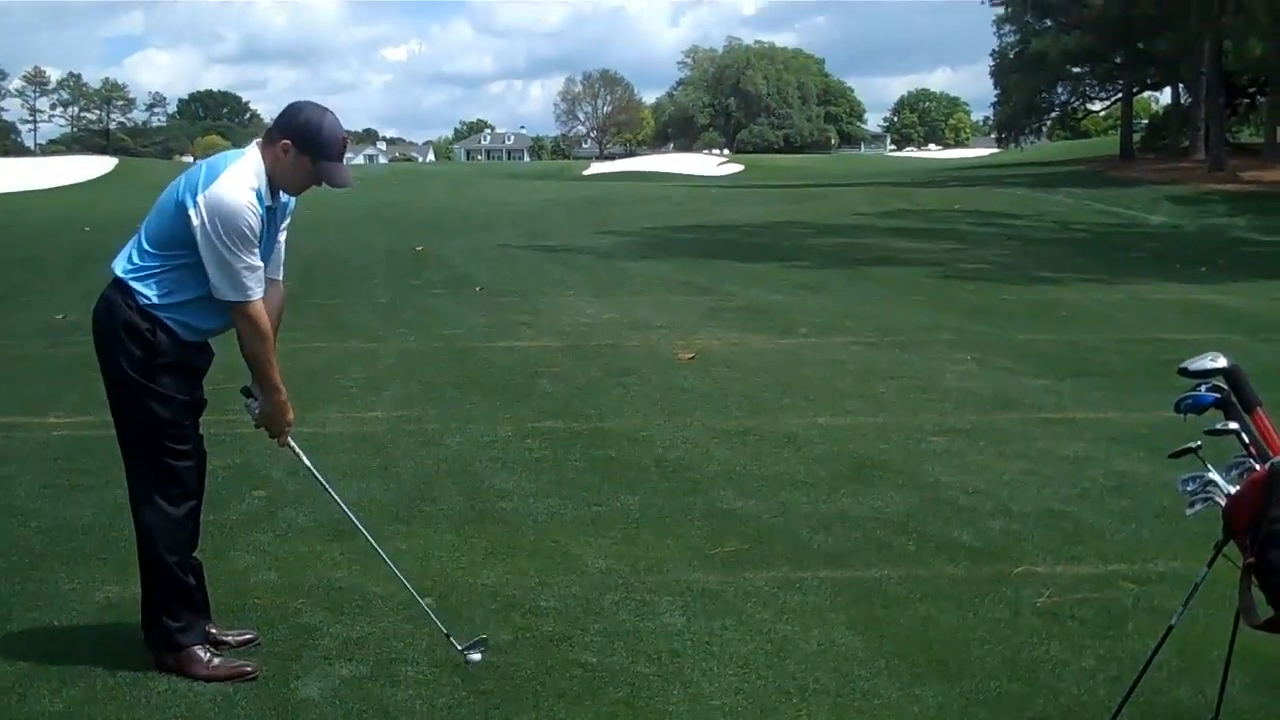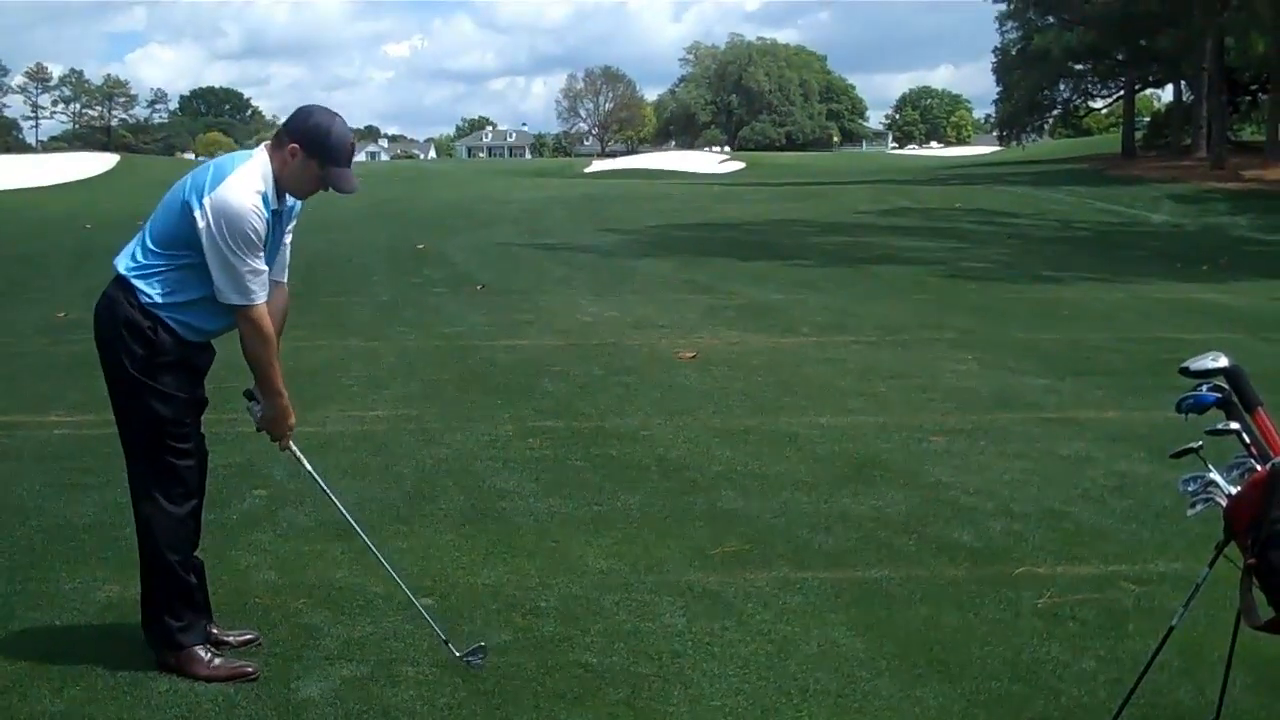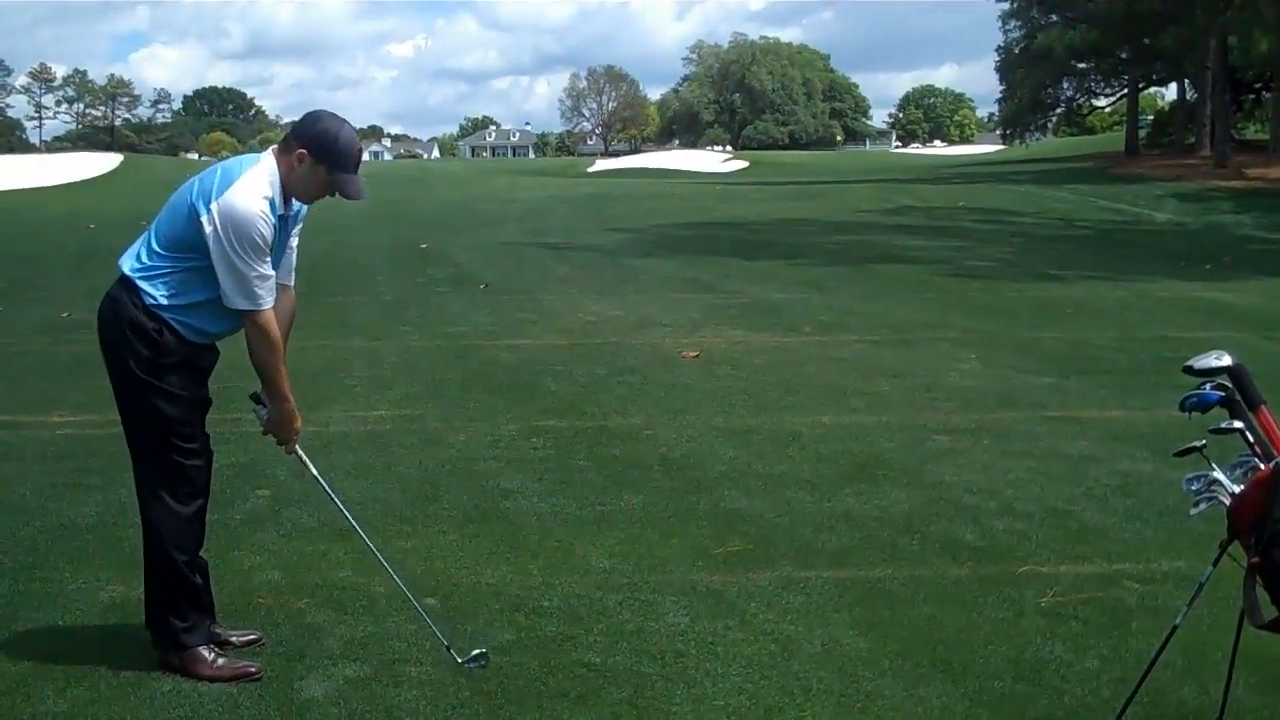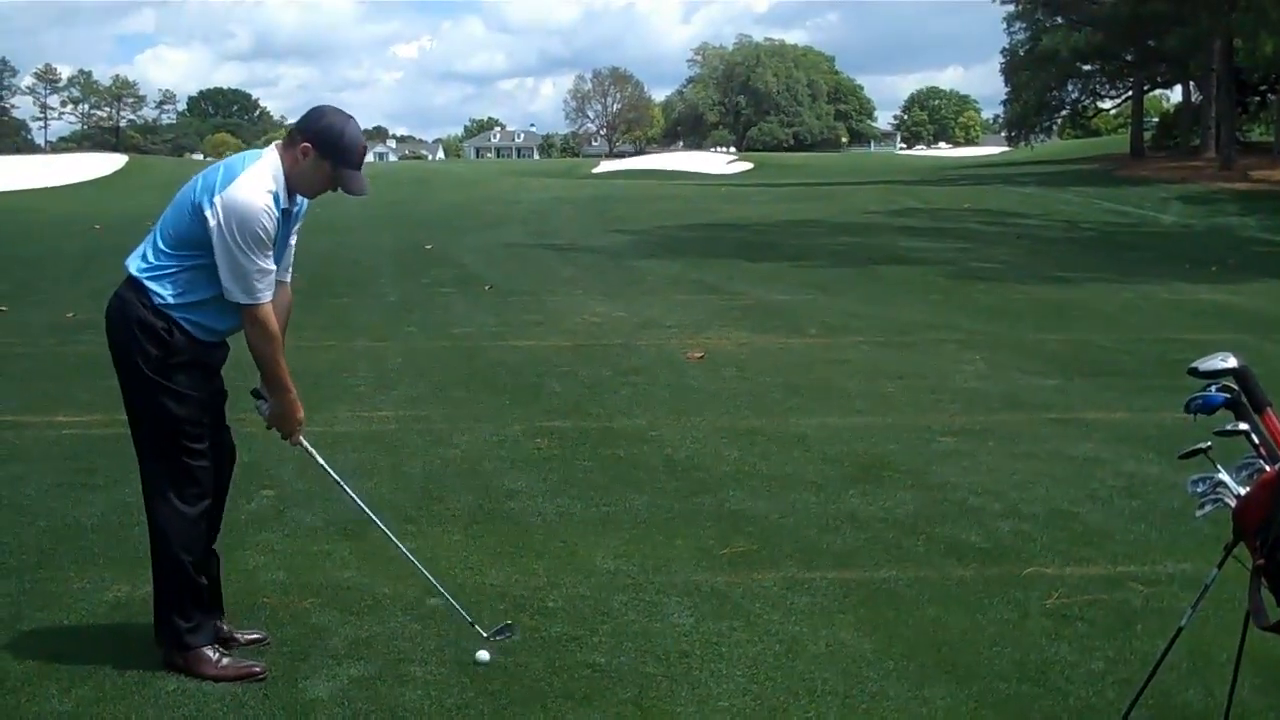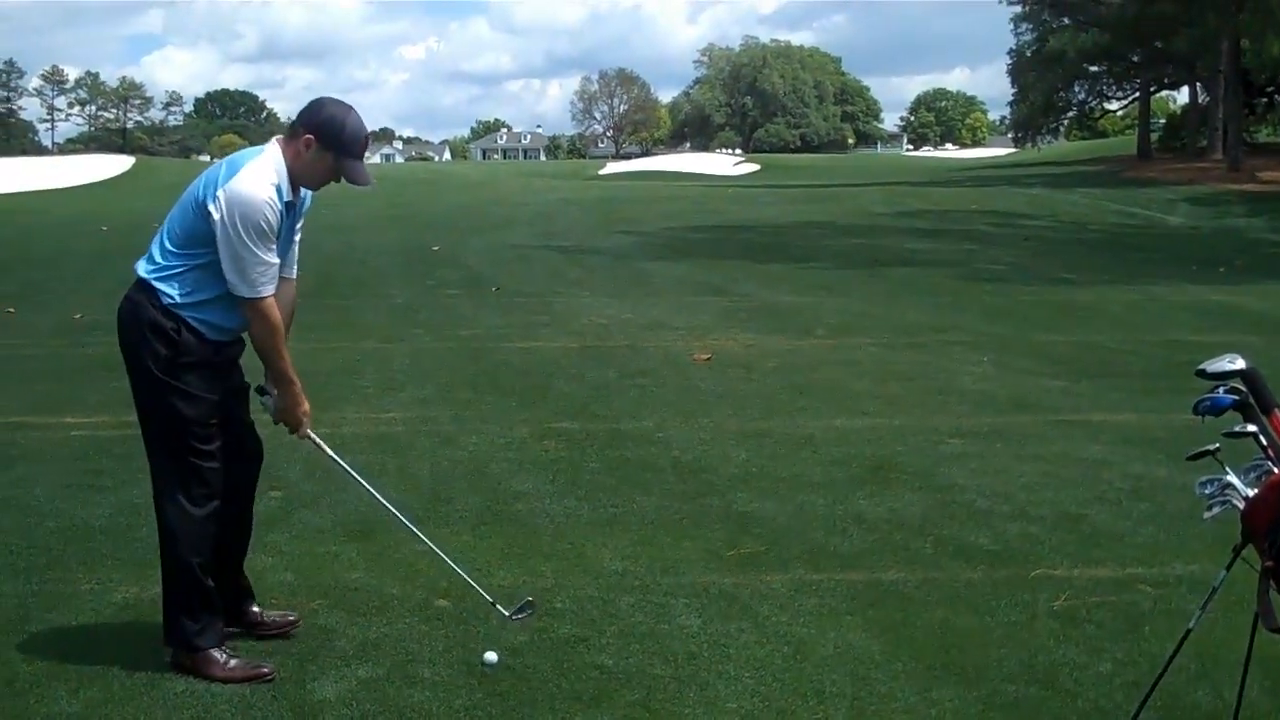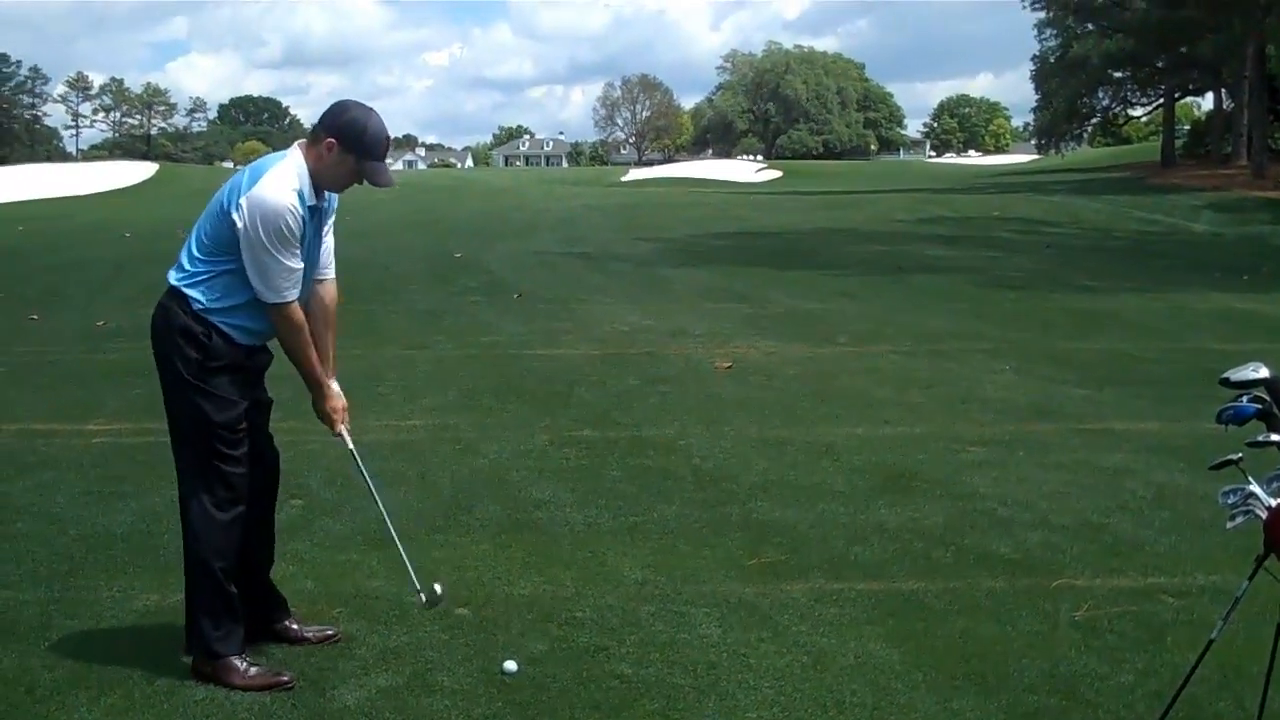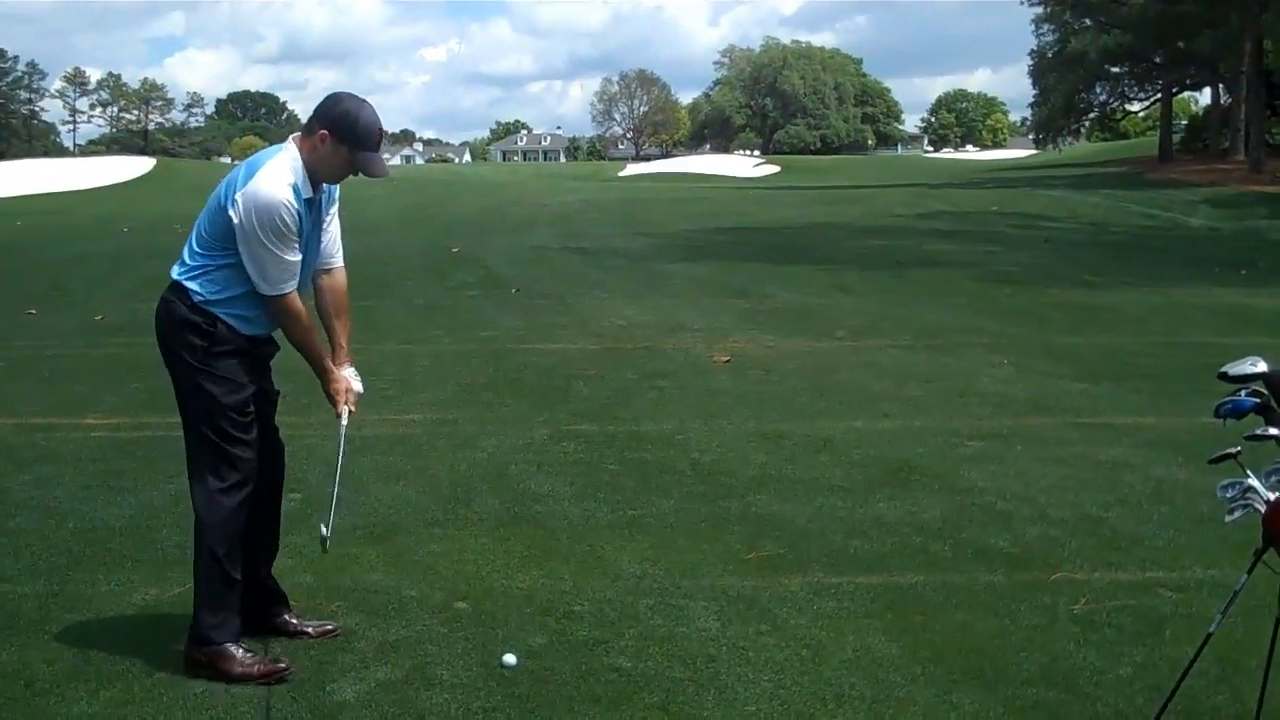
dt=0.2s
person 1, frame 1
left shoulder: (275, 193)
right shoulder: (230, 196)
left elbow: (270, 288)
right elbow: (247, 310)
left wrist: (267, 386)
right wrist: (275, 395)
left hip: (175, 332)
right hip: (138, 331)
left knee: (184, 477)
right knee: (166, 482)
left ankle: (188, 618)
right ankle: (176, 638)
person 1, frame 2
left shoulder: (280, 195)
right shoulder: (237, 199)
left elbow: (274, 289)
right elbow: (250, 314)
left wrist: (268, 389)
right wrist: (277, 399)
left hip: (174, 330)
right hip: (139, 328)
left knee: (185, 474)
right knee: (168, 479)
left ankle: (188, 618)
right ankle: (177, 638)
person 1, frame 3
left shoulder: (286, 198)
right shoulder: (245, 204)
left elbow: (281, 294)
right elbow: (257, 319)
left wrist: (275, 394)
right wrist: (283, 405)
left hip: (178, 331)
right hip: (144, 329)
left knee: (190, 475)
right knee: (175, 479)
left ankle: (190, 616)
right ankle: (181, 638)
person 1, frame 4
left shoulder: (288, 194)
right shoulder: (248, 199)
left elbow: (279, 291)
right elbow: (255, 313)
left wrist: (274, 388)
right wrist: (286, 397)
left hip: (191, 331)
right hip: (153, 329)
left knee: (212, 465)
right knee: (183, 479)
left ankle: (199, 613)
right ankle: (186, 638)
person 1, frame 5
left shoulder: (292, 189)
right shoulder: (250, 192)
left elbow: (284, 285)
right elbow: (258, 305)
left wrist: (282, 379)
right wrist: (289, 388)
left hip: (206, 333)
right hip: (165, 331)
left knee: (240, 461)
right knee: (193, 482)
left ankle: (229, 602)
right ankle: (195, 640)
person 1, frame 6
left shoulder: (320, 193)
right shoulder: (273, 198)
left elbow: (320, 284)
right elbow: (284, 308)
left wrist: (330, 376)
right wrist: (319, 387)
left hip: (237, 341)
right hip: (197, 338)
left knee: (257, 478)
right knee: (218, 488)
left ankle: (260, 612)
right ankle: (215, 648)
person 1, frame 7
left shoulder: (321, 184)
right shoulder: (268, 193)
left elbow: (330, 271)
right elbow: (284, 299)
left wrist: (343, 360)
right wrist: (324, 374)
left hip: (243, 332)
right hip: (202, 329)
left knee: (263, 469)
right knee: (227, 473)
left ankle: (259, 606)
right ankle: (214, 637)
